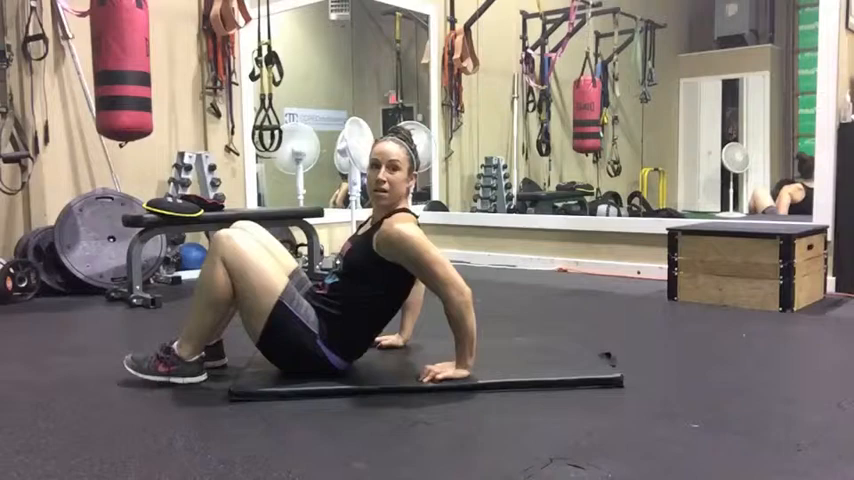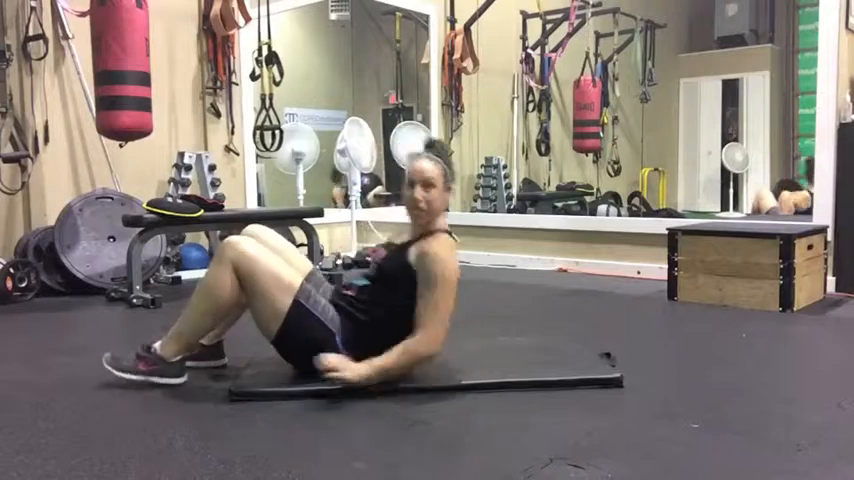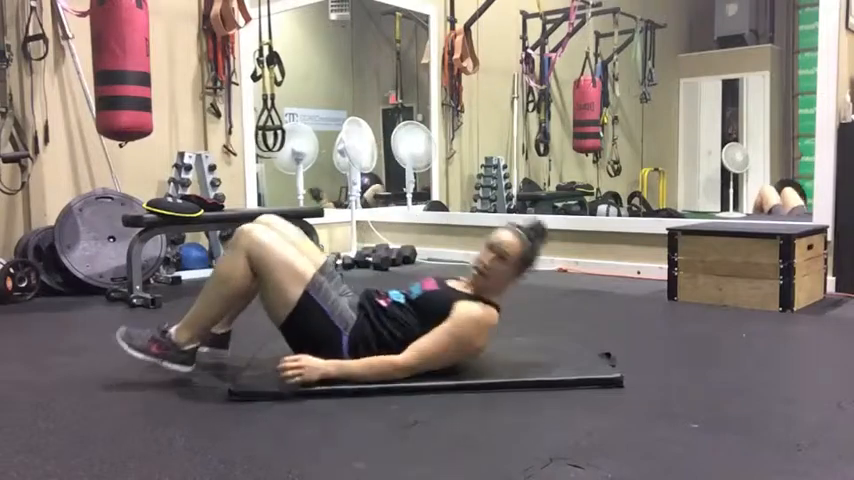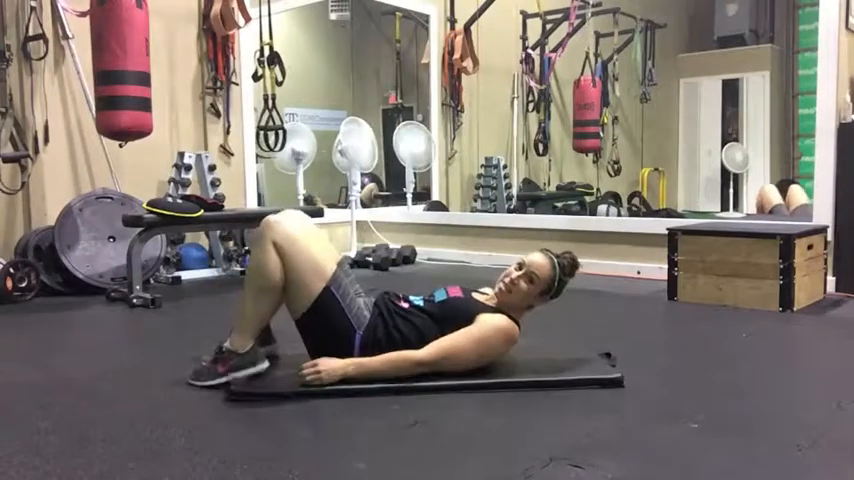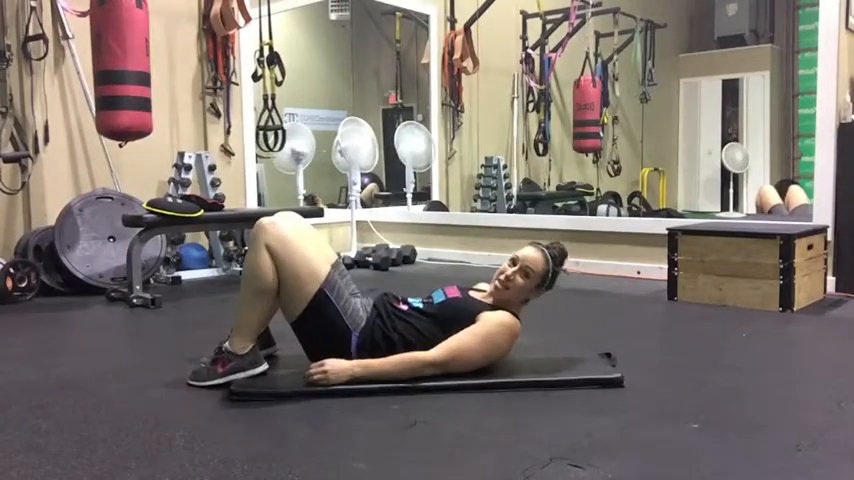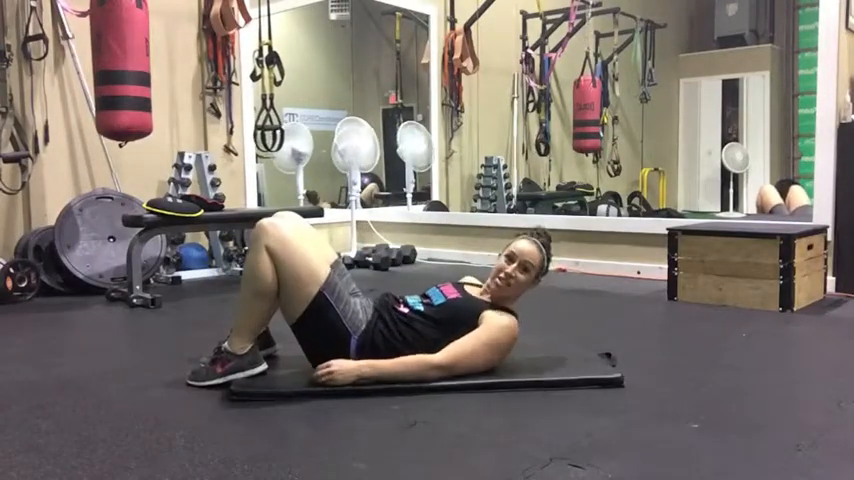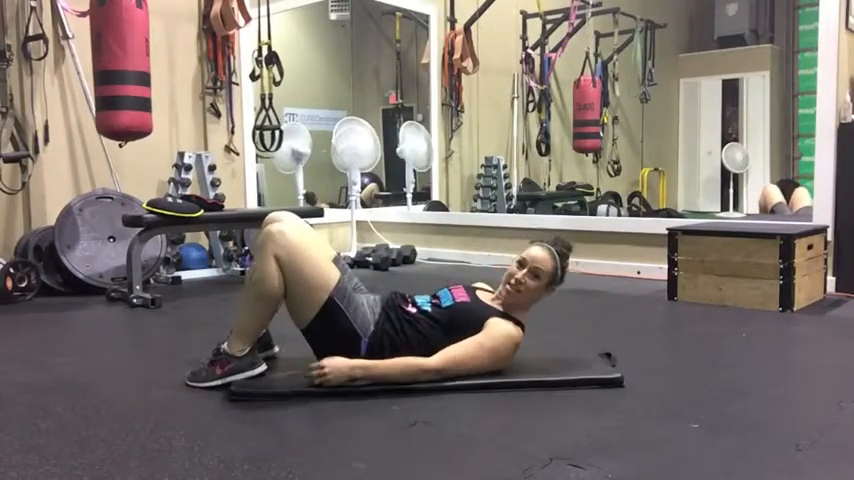
dt=0.3s
person 1, frame 1
left shoulder: (397, 230)
right shoulder: (378, 221)
left elbow: (458, 294)
right elbow: (414, 278)
left wrist: (461, 363)
right wrist: (404, 334)
left hip: (318, 348)
right hip: (316, 314)
left knee: (226, 244)
right knee: (243, 230)
left ankle: (184, 358)
right ankle: (207, 345)
person 1, frame 2
left shoulder: (437, 250)
right shoulder: (419, 239)
left elbow: (427, 343)
left wrist: (363, 369)
left hip: (335, 344)
right hip: (335, 313)
left knee: (235, 250)
right knee: (254, 234)
left ankle: (166, 356)
right ankle: (207, 344)
person 1, frame 3
left shoulder: (480, 315)
right shoulder: (466, 286)
left elbow: (404, 364)
left wrist: (326, 368)
left hip: (345, 339)
right hip: (352, 311)
left knee: (250, 239)
right knee: (268, 225)
left ankle: (180, 343)
right ankle: (215, 329)
person 1, frame 4
left shoulder: (501, 327)
right shoulder: (488, 298)
left elbow: (424, 360)
left wrist: (346, 367)
left hip: (357, 338)
right hip: (371, 312)
left knee: (275, 230)
right knee: (291, 221)
left ankle: (240, 351)
right ankle: (255, 330)
person 1, frame 5
left shoulder: (503, 324)
right shoulder: (482, 291)
left elbow: (433, 362)
left wrist: (353, 369)
left hip: (354, 339)
right hip: (364, 316)
left knee: (268, 232)
right knee: (284, 222)
left ankle: (240, 354)
right ankle: (256, 336)
person 1, frame 6
left shoulder: (502, 324)
right shoulder: (472, 285)
left elbow: (438, 365)
left wrist: (358, 369)
left hip: (354, 341)
right hip: (364, 314)
left knee: (270, 234)
right knee: (283, 221)
left ankle: (239, 354)
right ankle: (256, 336)
person 1, frame 7
left shoulder: (507, 333)
right shoulder: (484, 290)
left elbow: (433, 367)
left wrist: (353, 368)
left hip: (362, 339)
right hip: (372, 310)
left knee: (278, 240)
right knee: (279, 222)
left ankle: (238, 355)
right ankle: (255, 337)
